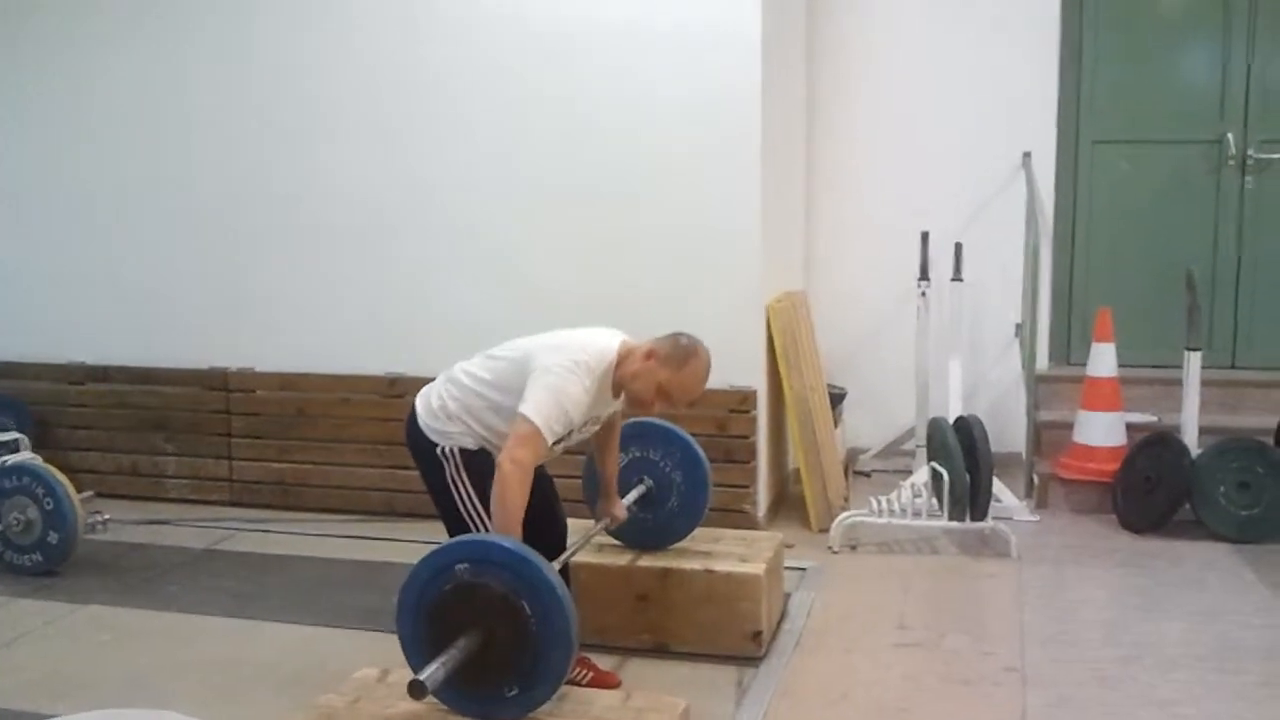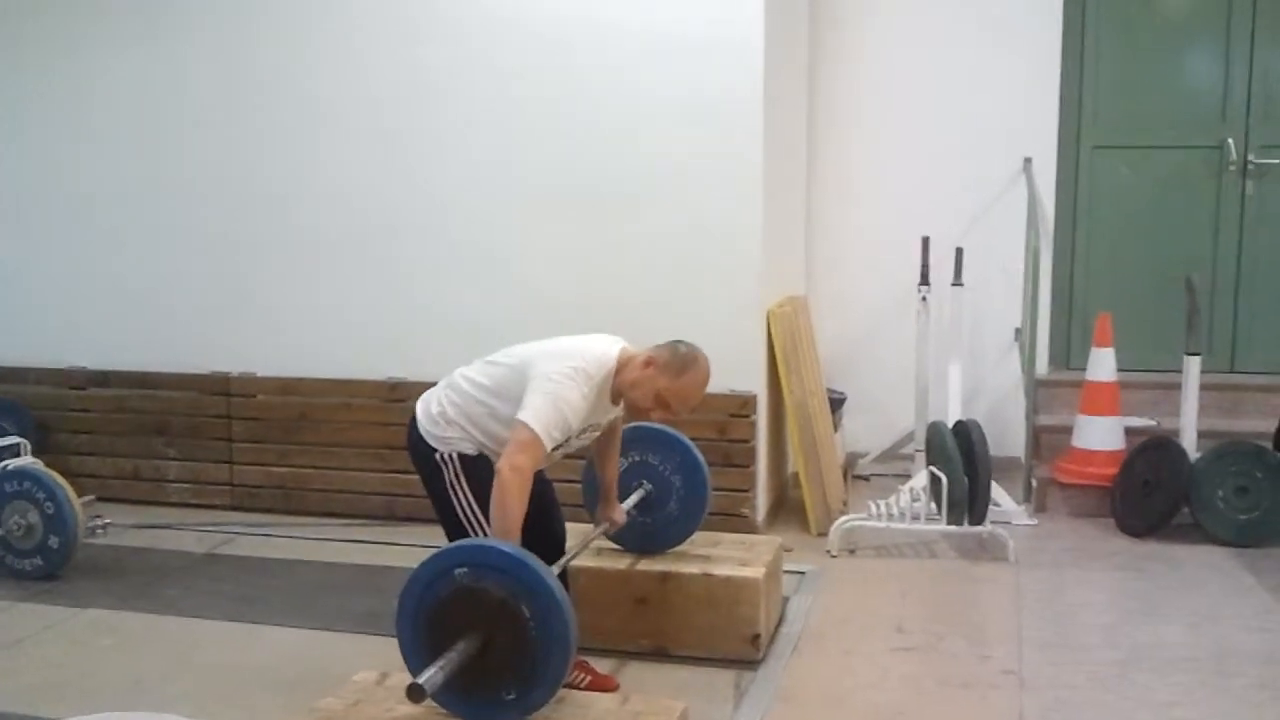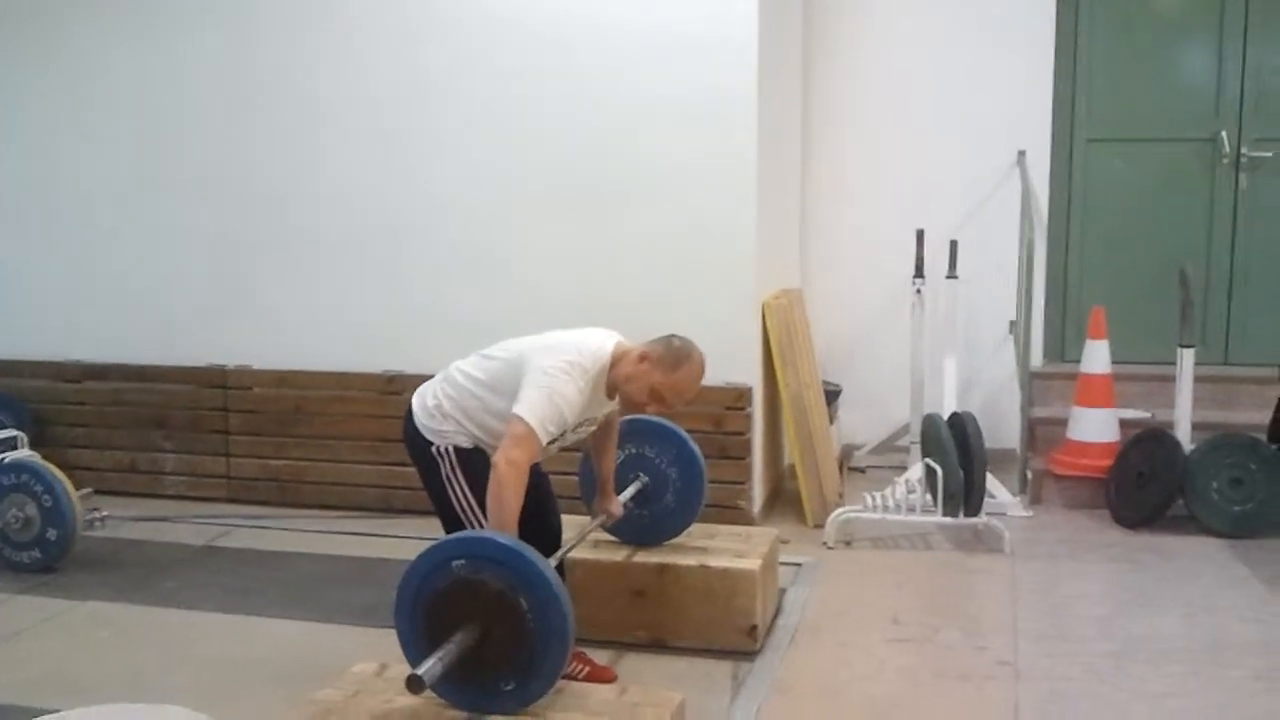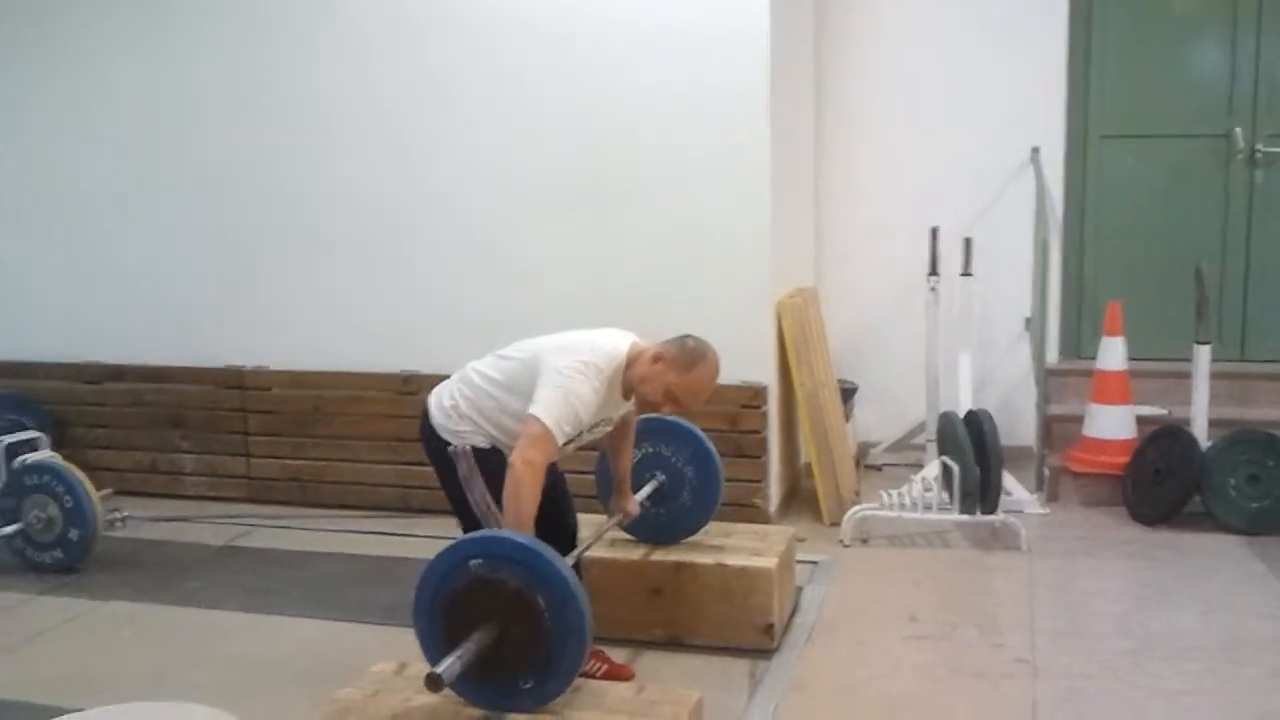
dt=0.1s
person 1, frame 1
left shoulder: (622, 363)
right shoulder: (575, 373)
left elbow: (606, 423)
right elbow: (513, 464)
left wrist: (609, 497)
left hip: (496, 430)
right hip: (446, 431)
left knee: (549, 535)
person 1, frame 2
left shoulder: (621, 369)
right shoulder: (573, 380)
left elbow: (607, 428)
right elbow: (512, 470)
left wrist: (609, 501)
left hip: (496, 435)
right hip: (446, 436)
left knee: (548, 539)
person 1, frame 3
left shoulder: (618, 364)
right shoulder: (569, 374)
left elbow: (604, 421)
right elbow: (508, 464)
left wrist: (606, 493)
left hip: (492, 427)
right hip: (442, 428)
left knee: (544, 533)
person 1, frame 4
left shoulder: (633, 363)
right shoulder: (583, 374)
left elbow: (620, 420)
right elbow: (525, 464)
left wrist: (623, 492)
left hip: (509, 428)
right hip: (460, 428)
left knee: (560, 531)
